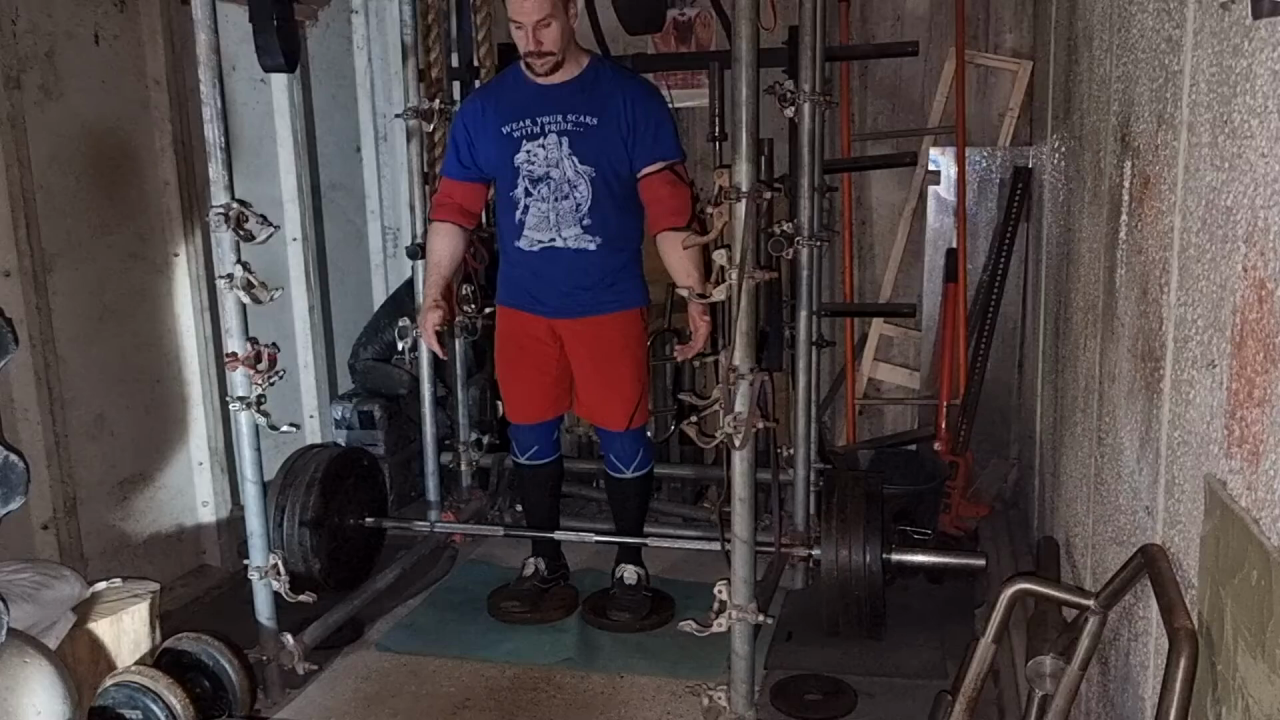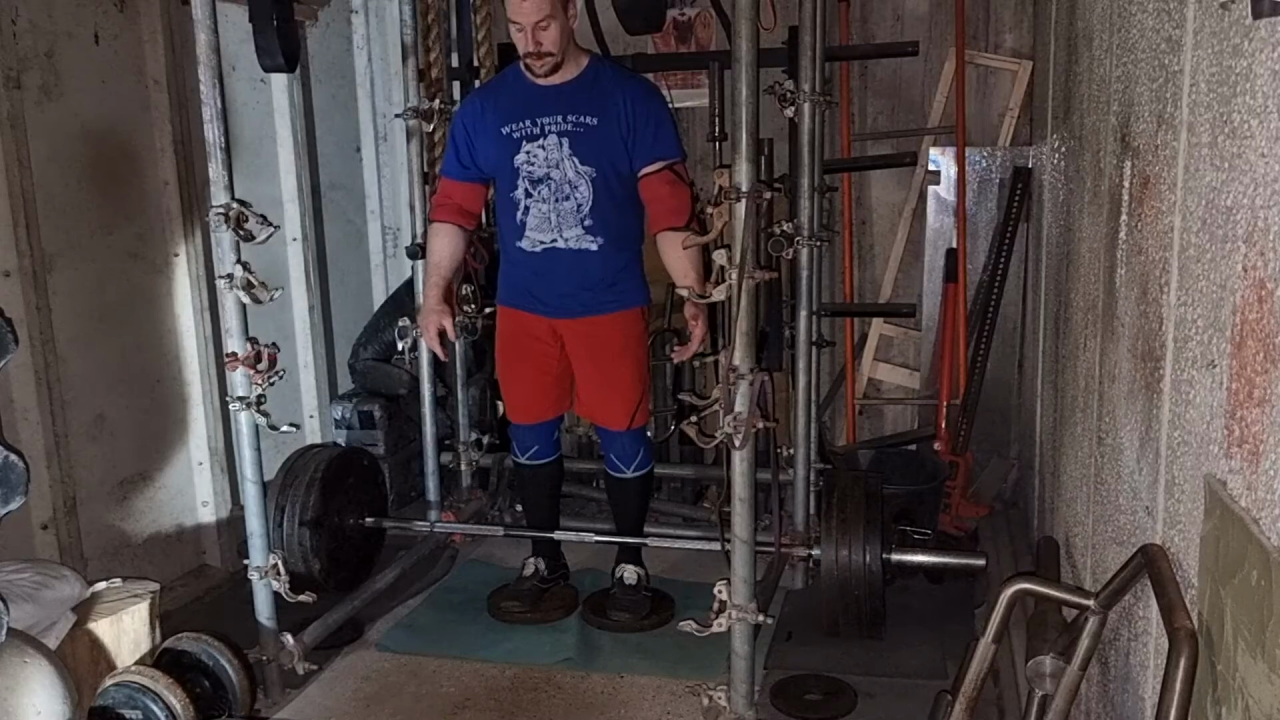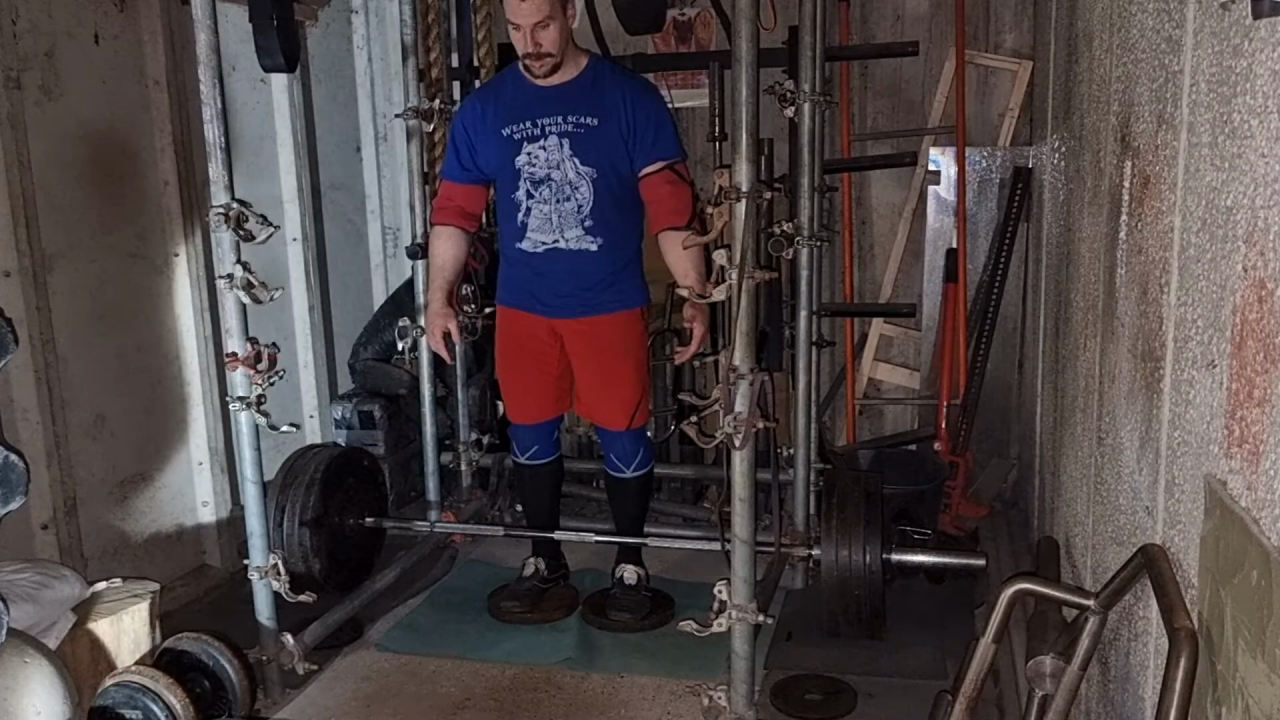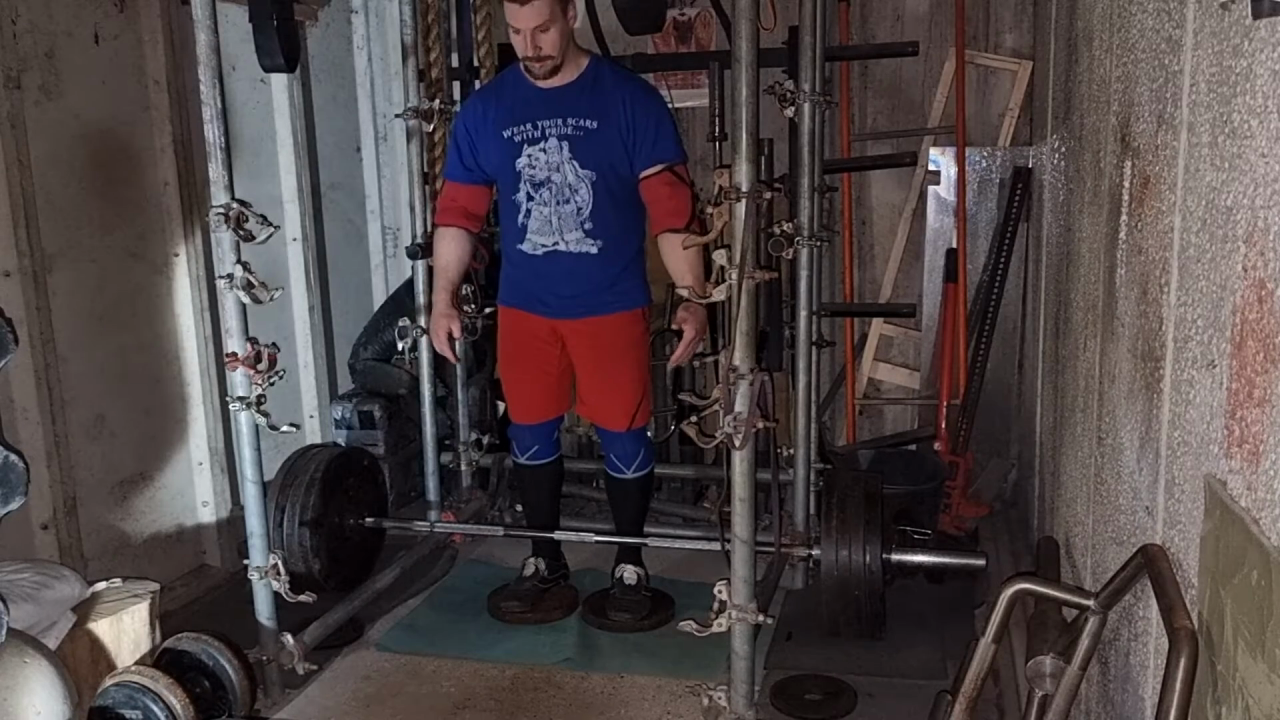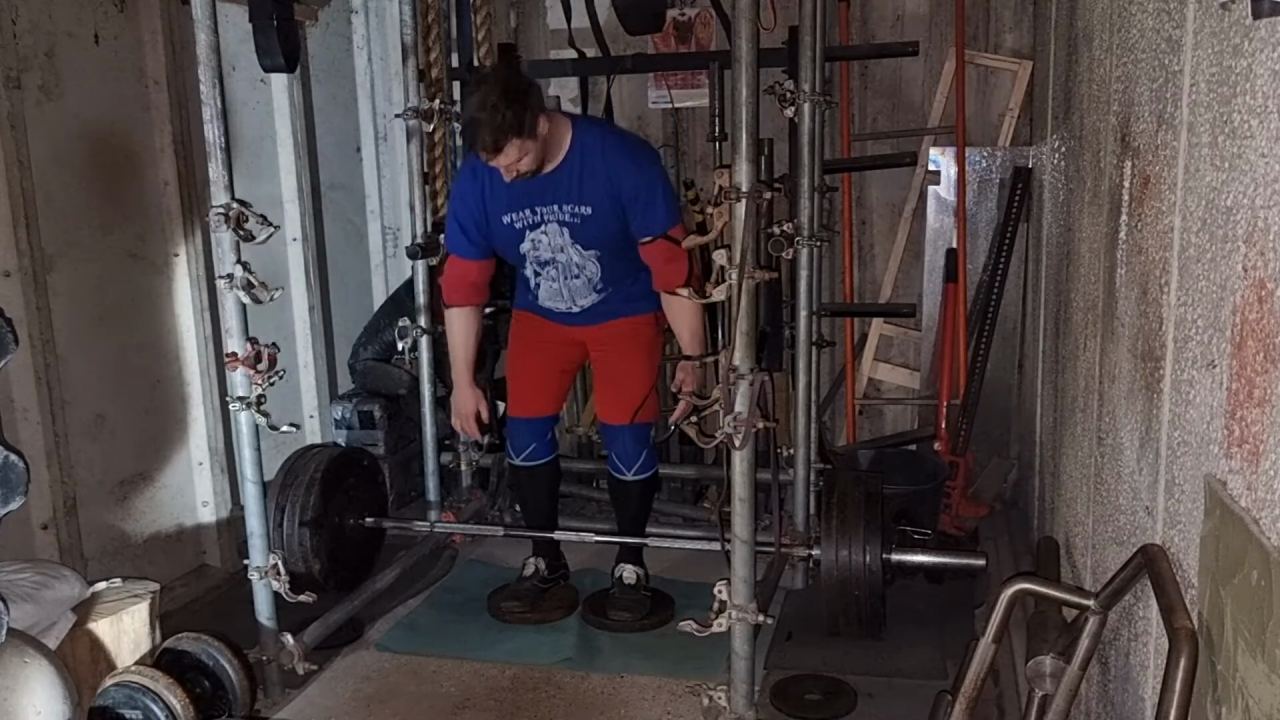
dt=1s
person 1, frame 1
left shoulder: (629, 98)
right shoulder: (484, 108)
left elbow: (669, 206)
right elbow: (454, 207)
left wrist: (695, 295)
right wrist: (434, 294)
left hip: (609, 306)
right hip: (521, 308)
left knee: (621, 436)
right knee: (530, 436)
left ankle: (629, 565)
right ankle: (544, 558)
person 1, frame 2
left shoulder: (631, 97)
right shoulder: (483, 107)
left elbow: (670, 205)
right elbow: (453, 208)
left wrist: (694, 296)
right wrist: (434, 295)
left hip: (611, 306)
right hip: (523, 307)
left knee: (622, 436)
right knee: (531, 435)
left ankle: (630, 564)
right ankle: (545, 558)
person 1, frame 3
left shoulder: (629, 98)
right shoulder: (482, 109)
left elbow: (670, 205)
right elbow: (454, 211)
left wrist: (695, 295)
right wrist: (438, 298)
left hip: (610, 306)
right hip: (522, 307)
left knee: (622, 435)
right knee: (530, 434)
left ankle: (629, 564)
right ankle: (544, 558)
person 1, frame 4
left shoulder: (630, 100)
right shoulder: (484, 109)
left elbow: (672, 208)
right elbow: (458, 212)
left wrist: (692, 297)
right wrist: (443, 298)
left hip: (612, 306)
right hip: (524, 307)
left knee: (622, 434)
right knee: (530, 433)
left ankle: (629, 565)
right ankle: (545, 558)
person 1, frame 5
left shoulder: (622, 160)
right shoulder: (475, 181)
left elbow: (672, 264)
right elbow: (463, 284)
left wrist: (691, 356)
right wrist: (462, 381)
left hip: (625, 313)
right hip: (540, 315)
left knee: (625, 434)
right knee: (525, 430)
left ankle: (630, 566)
right ankle: (545, 561)
